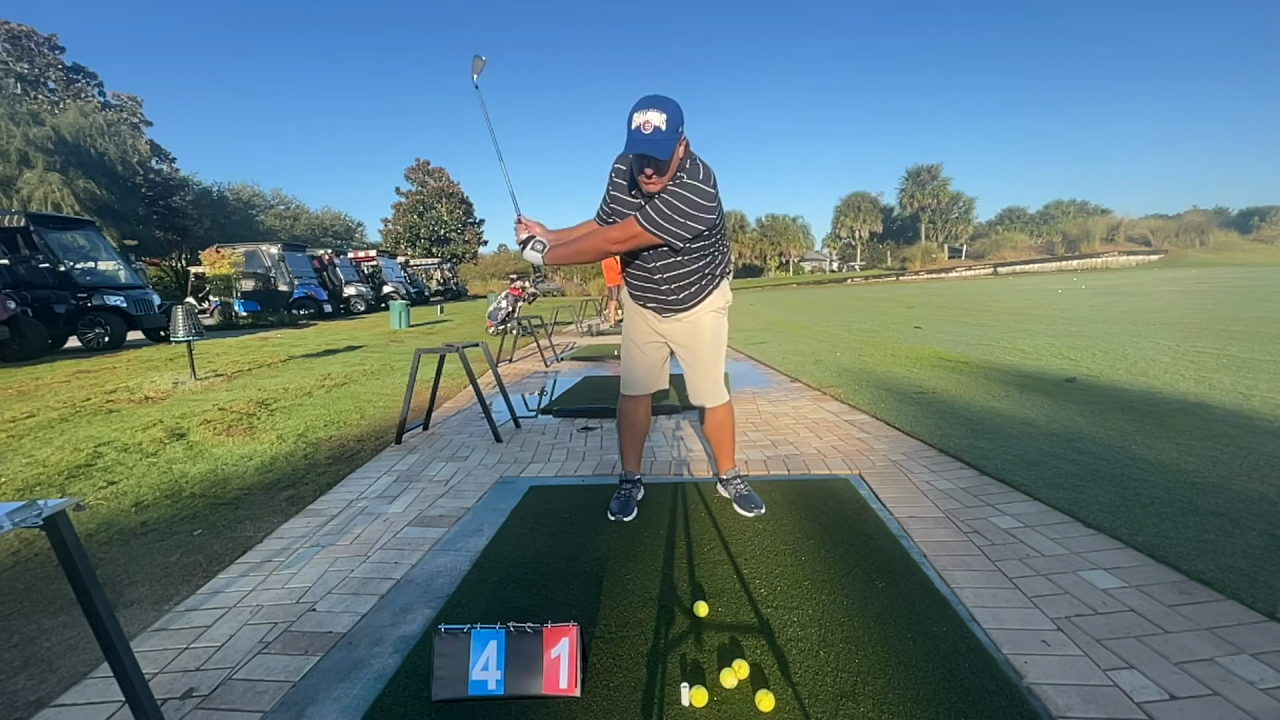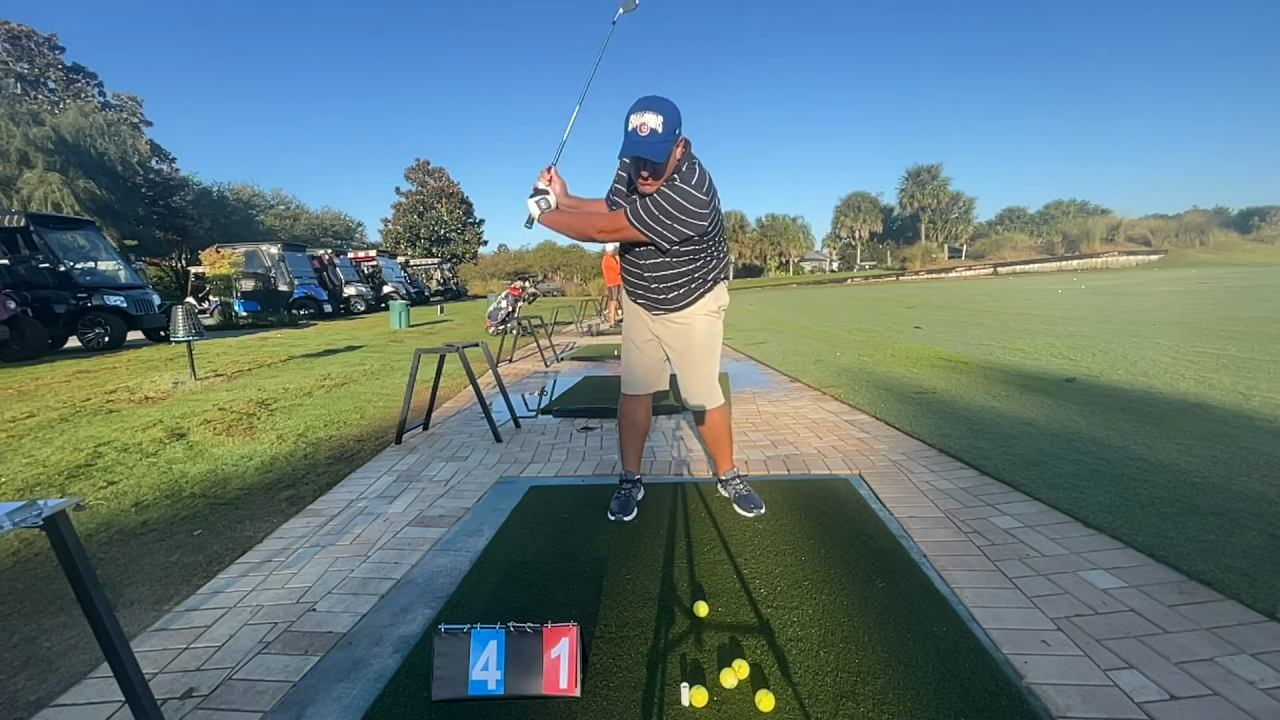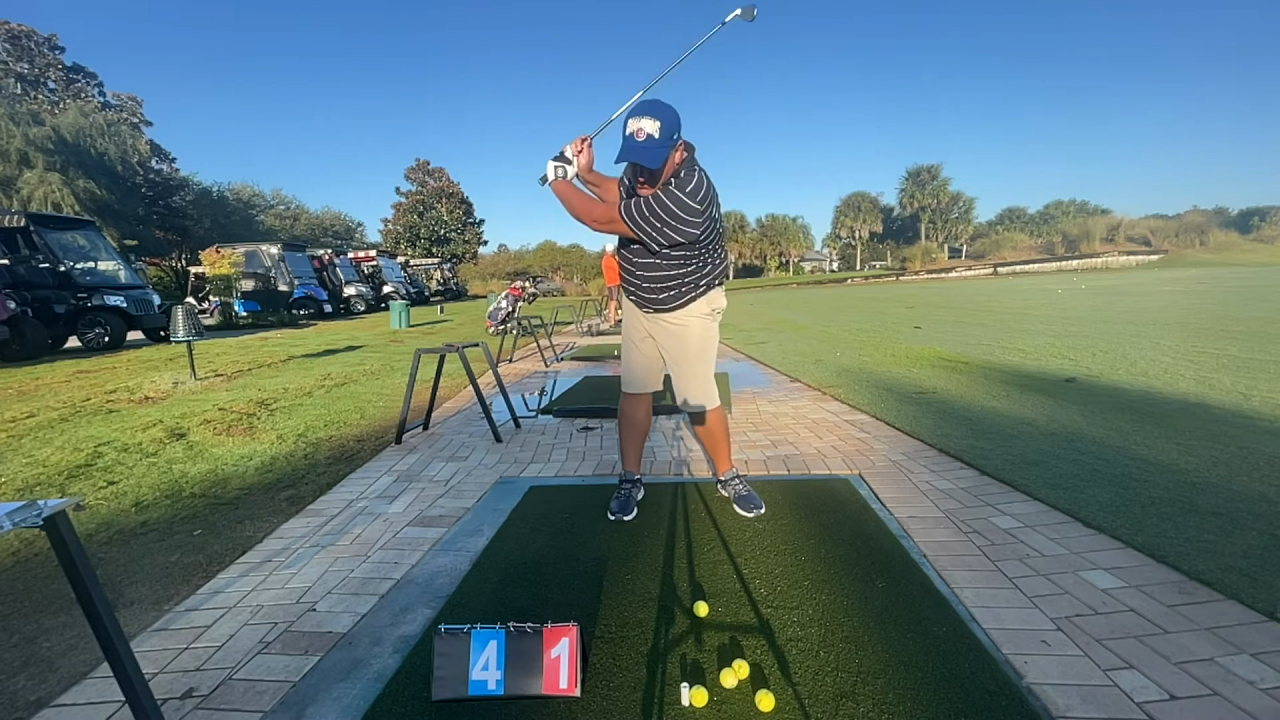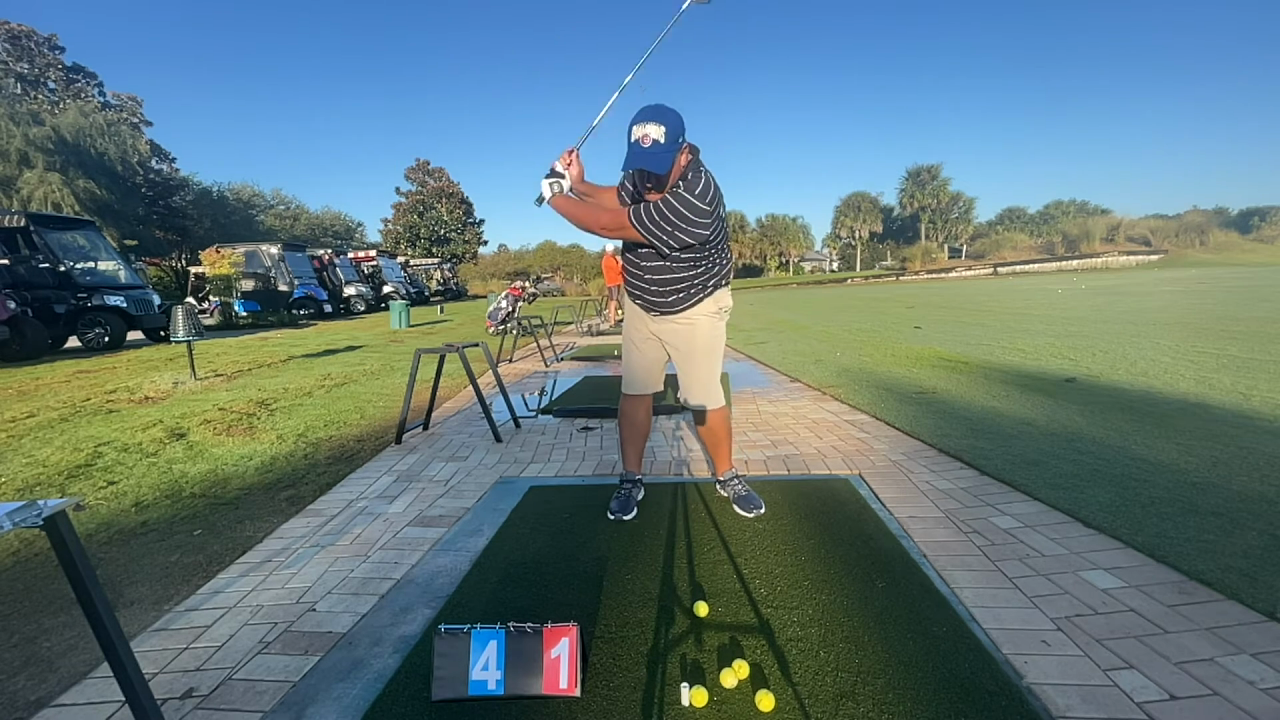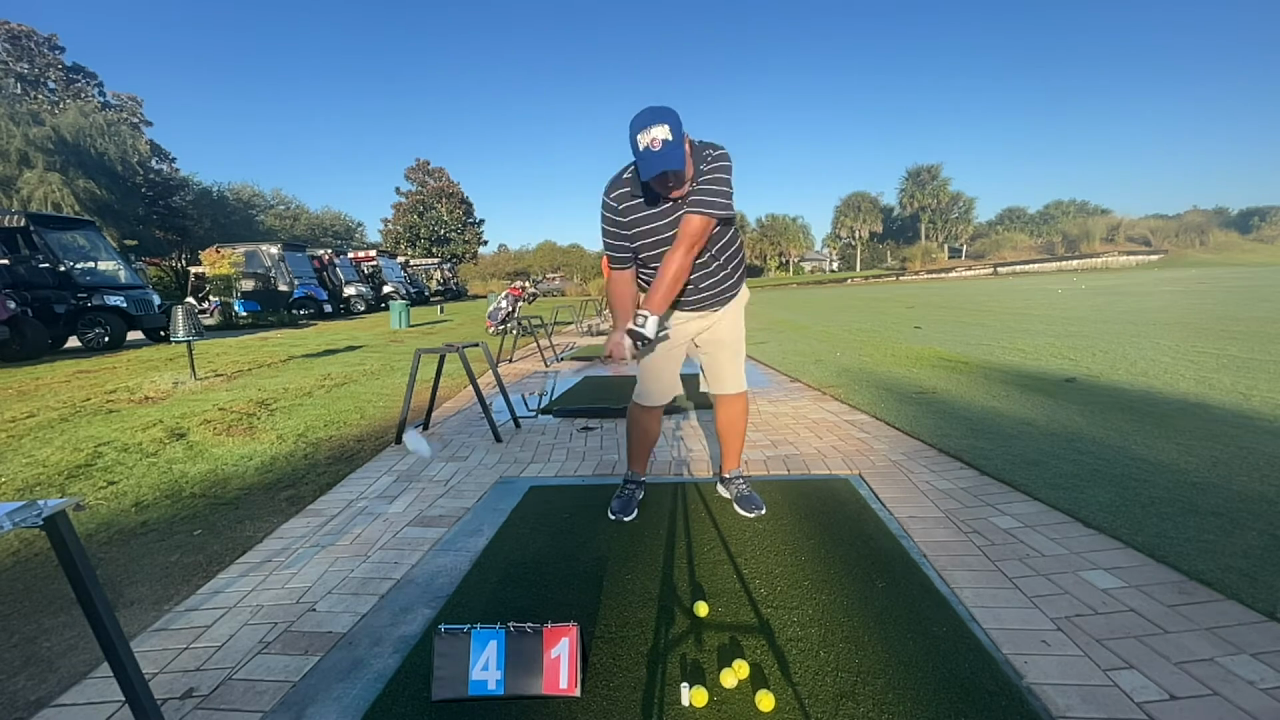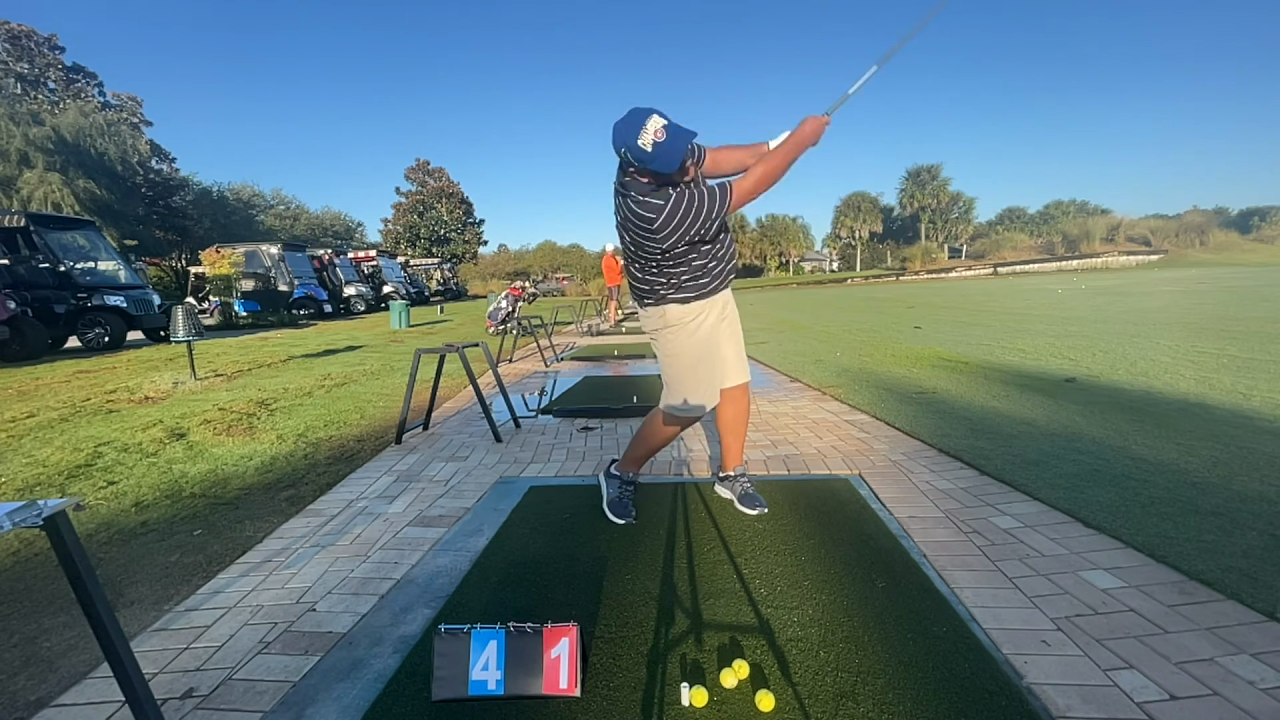
dt=0.2s
person 1, frame 1
left shoulder: (695, 191)
right shoulder: (624, 168)
left elbow: (613, 242)
right elbow: (604, 223)
left wrist: (544, 253)
right wrist: (546, 236)
left hip: (698, 305)
right hip: (641, 303)
left knee: (710, 395)
right knee: (634, 391)
left ankle: (728, 476)
right ankle: (630, 480)
person 1, frame 2
left shoulder: (688, 195)
right shoulder: (634, 166)
left elbow: (603, 230)
right elbow: (611, 209)
left wrist: (543, 212)
right wrist: (560, 200)
left hip: (692, 306)
right hip: (640, 302)
left knee: (703, 398)
right knee: (634, 391)
left ankle: (728, 476)
right ankle: (630, 480)
person 1, frame 3
left shoulder: (684, 200)
right shoulder: (645, 167)
left elbow: (603, 219)
right elbow: (622, 197)
left wrist: (558, 180)
right wrist: (584, 174)
left hip: (689, 308)
right hip: (639, 302)
left knee: (698, 399)
right knee: (635, 390)
left ankle: (728, 476)
right ankle: (631, 479)
person 1, frame 4
left shoulder: (696, 195)
right shoulder: (639, 168)
left elbow: (614, 225)
right elbow: (618, 204)
left wrist: (556, 195)
right wrist: (578, 185)
left hip: (697, 307)
right hip: (642, 304)
left knee: (705, 399)
right knee: (635, 392)
left ankle: (727, 475)
right ankle: (631, 480)
person 1, frame 5
left shoulder: (714, 163)
right shoulder: (621, 196)
left elbow: (687, 245)
right elbow: (619, 271)
left wrist: (653, 310)
right wrist: (623, 326)
left hip: (722, 300)
right hip: (662, 309)
left knee: (731, 390)
right knee: (652, 400)
left ankle: (732, 476)
right ankle: (633, 480)
person 1, frame 6
left shoulder: (664, 151)
right shoulder: (651, 208)
right elbow: (742, 192)
left wrist: (775, 146)
right wrist: (798, 144)
left hip: (711, 293)
right hip: (675, 311)
left knee: (734, 384)
right knee: (687, 407)
left ankle: (731, 476)
right ankle: (622, 473)
